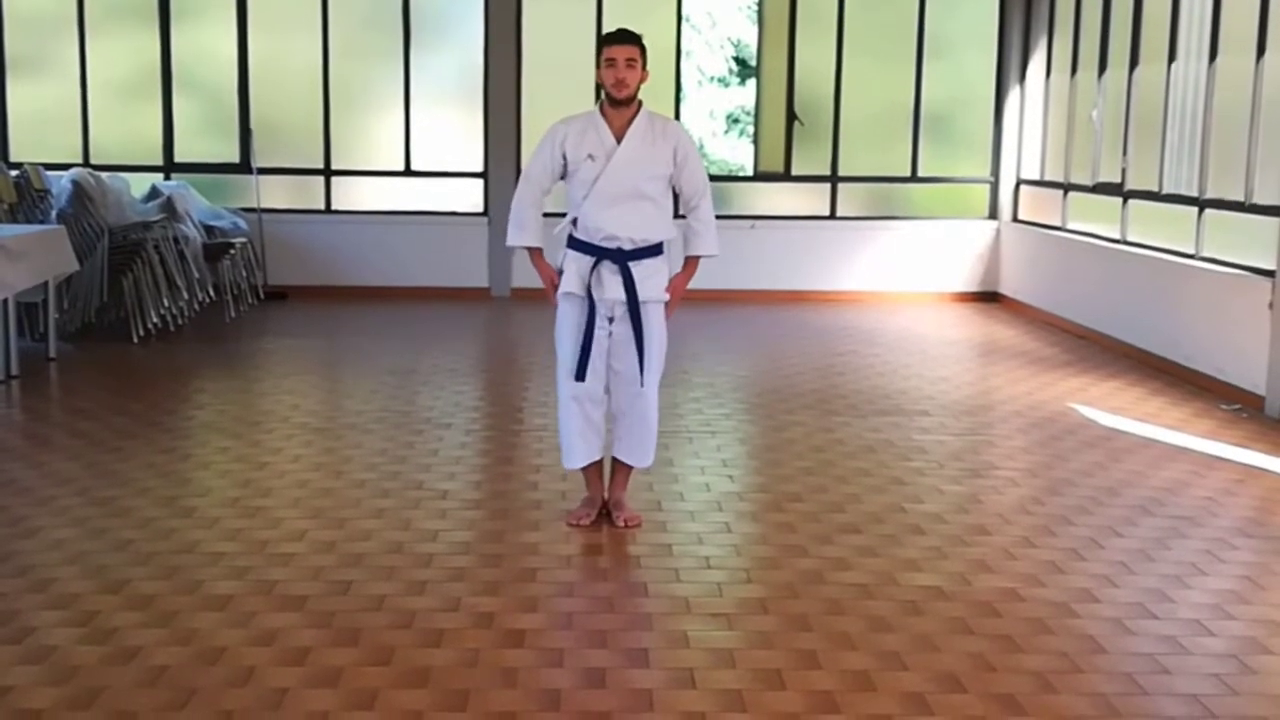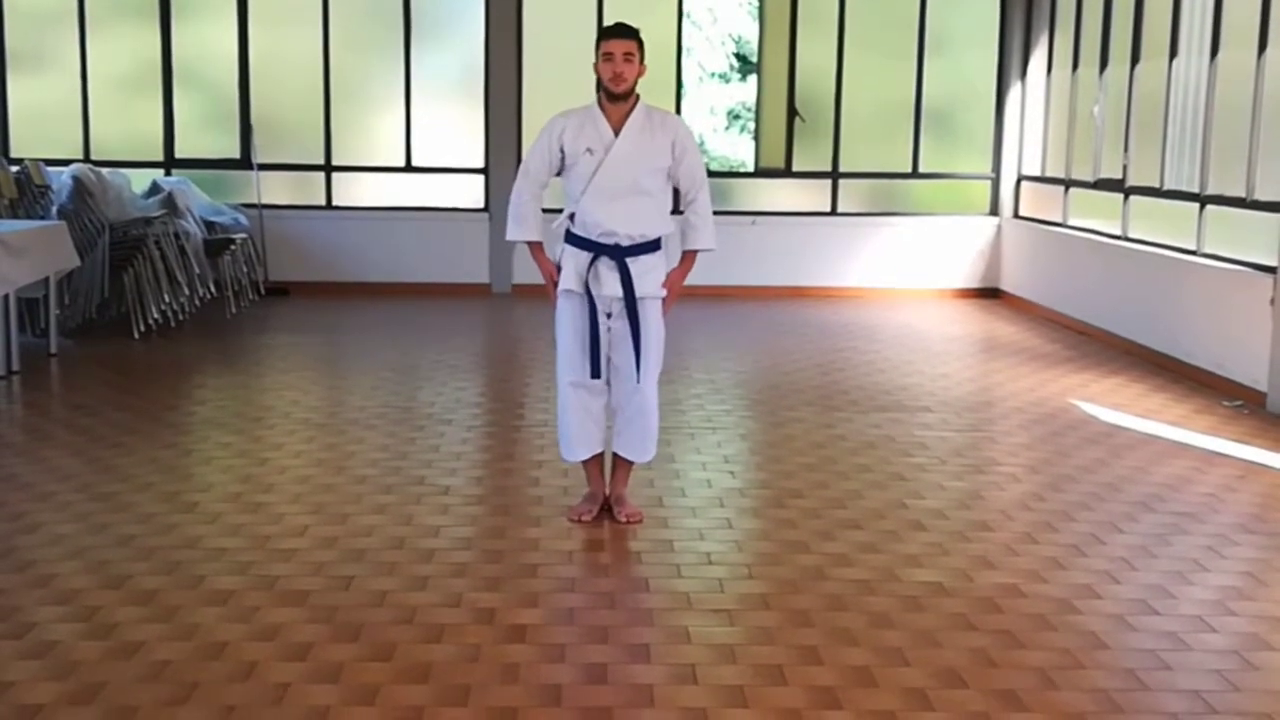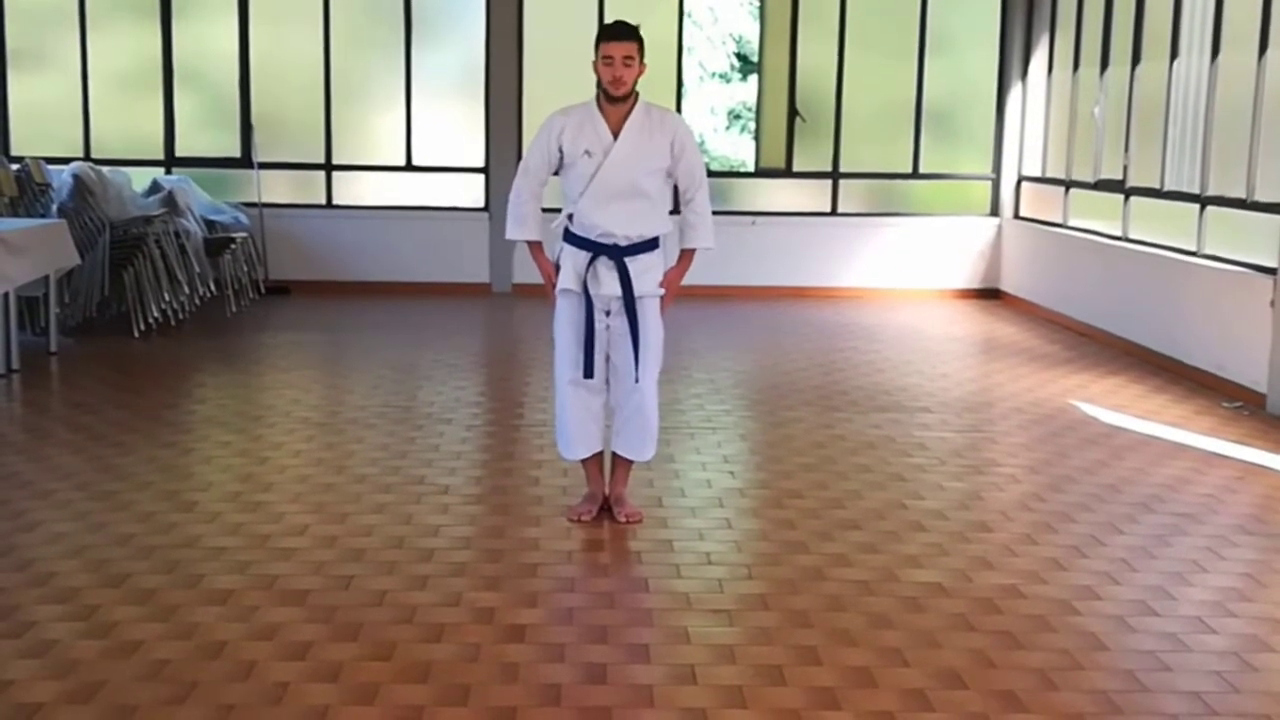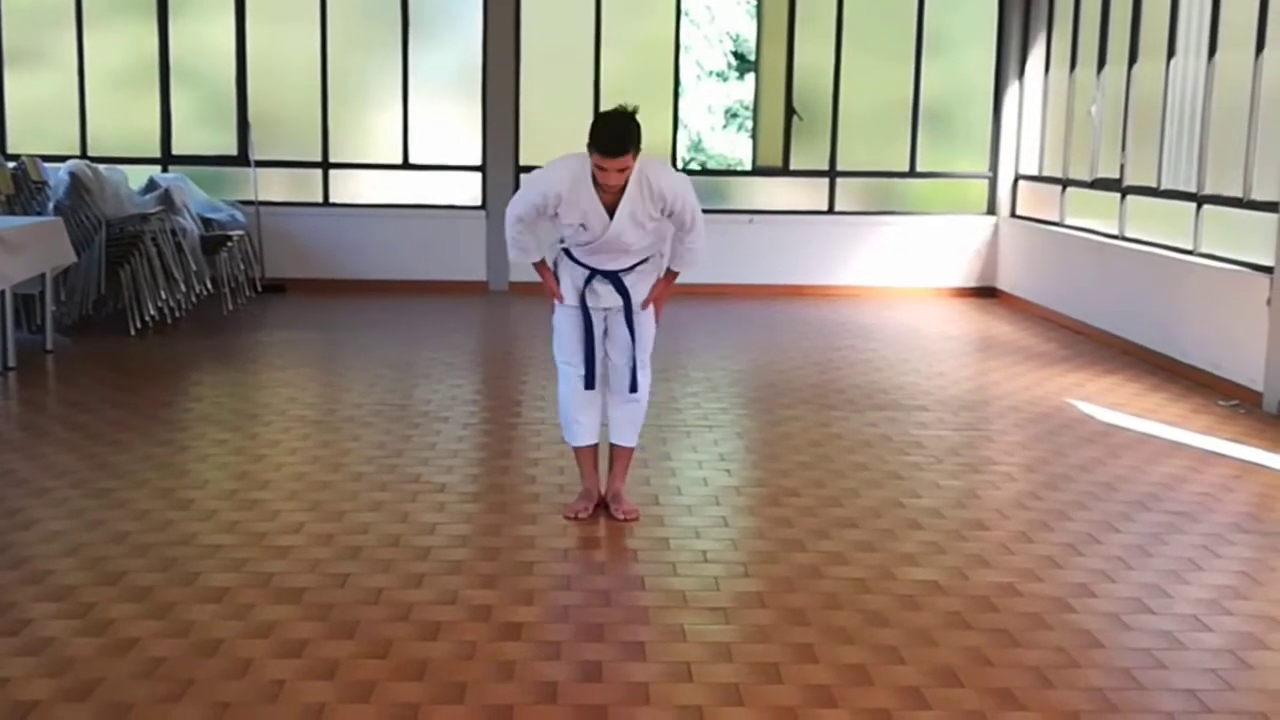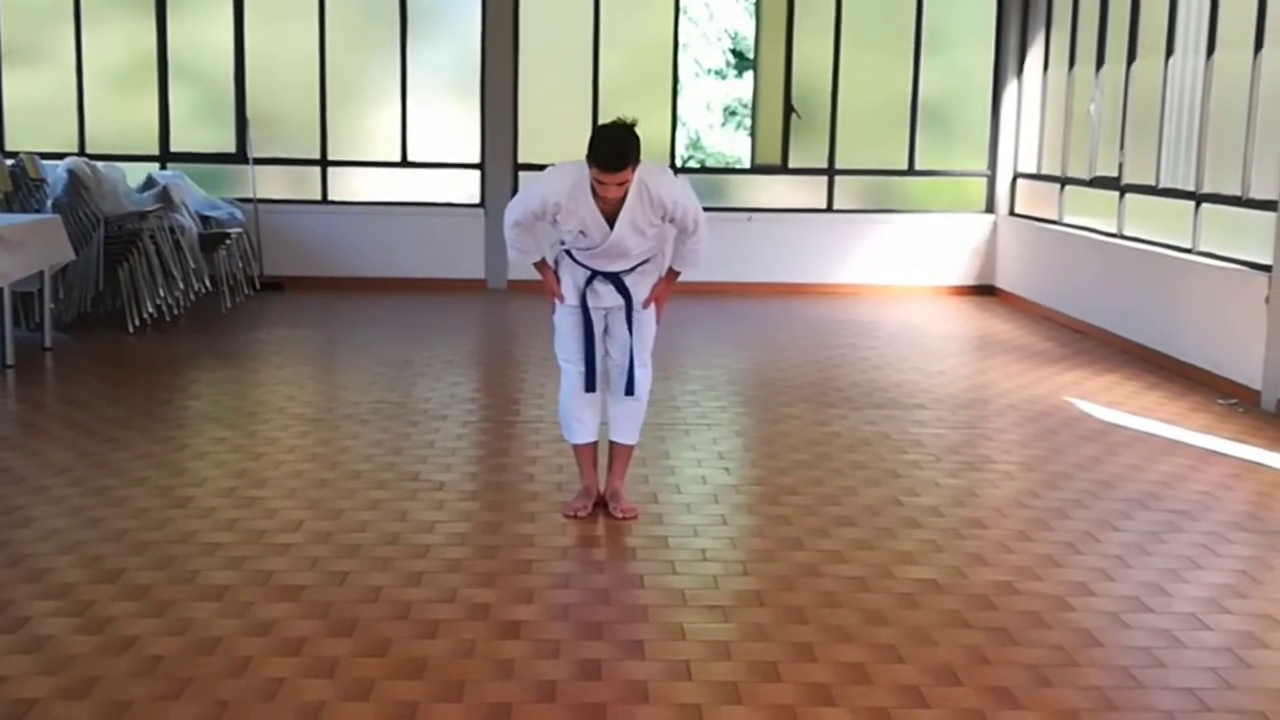
dt=0.5s
person 1, frame 1
left shoulder: (671, 137)
right shoulder: (567, 134)
left elbow: (699, 204)
right elbow: (528, 195)
left wrist: (686, 273)
right wrist: (541, 266)
left hip: (644, 275)
right hip: (583, 273)
left knee: (638, 387)
right knee: (579, 384)
left ankle: (618, 492)
right ankle: (592, 491)
person 1, frame 2
left shoulder: (669, 130)
right shoulder: (565, 128)
left elbow: (697, 197)
right elbow: (526, 190)
left wrist: (683, 267)
right wrist: (541, 260)
left hip: (643, 270)
right hip: (580, 267)
left knee: (637, 382)
right knee: (580, 378)
left ankle: (620, 488)
right ankle: (594, 487)
person 1, frame 3
left shoulder: (670, 128)
right shoulder: (563, 124)
left elbow: (696, 197)
right elbow: (525, 189)
left wrist: (681, 267)
right wrist: (541, 260)
left hip: (642, 268)
right hip: (579, 266)
left knee: (637, 381)
right knee: (578, 378)
left ankle: (619, 488)
right ankle: (593, 487)
person 1, frame 4
left shoulder: (665, 183)
right shoulder: (556, 180)
left elbow: (691, 228)
right elbow: (517, 219)
left wrist: (667, 282)
right wrist: (544, 274)
left hip: (637, 281)
right hip: (576, 279)
left knee: (630, 377)
right knee: (577, 375)
left ankle: (616, 486)
right ankle: (589, 485)
person 1, frame 5
left shoulder: (664, 189)
right shoulder: (555, 187)
left elbow: (694, 228)
right elbow: (516, 221)
left wrist: (669, 280)
right wrist: (546, 273)
left hip: (637, 281)
right hip: (576, 279)
left knee: (631, 375)
right knee: (578, 374)
left ankle: (615, 484)
right ankle: (588, 484)
